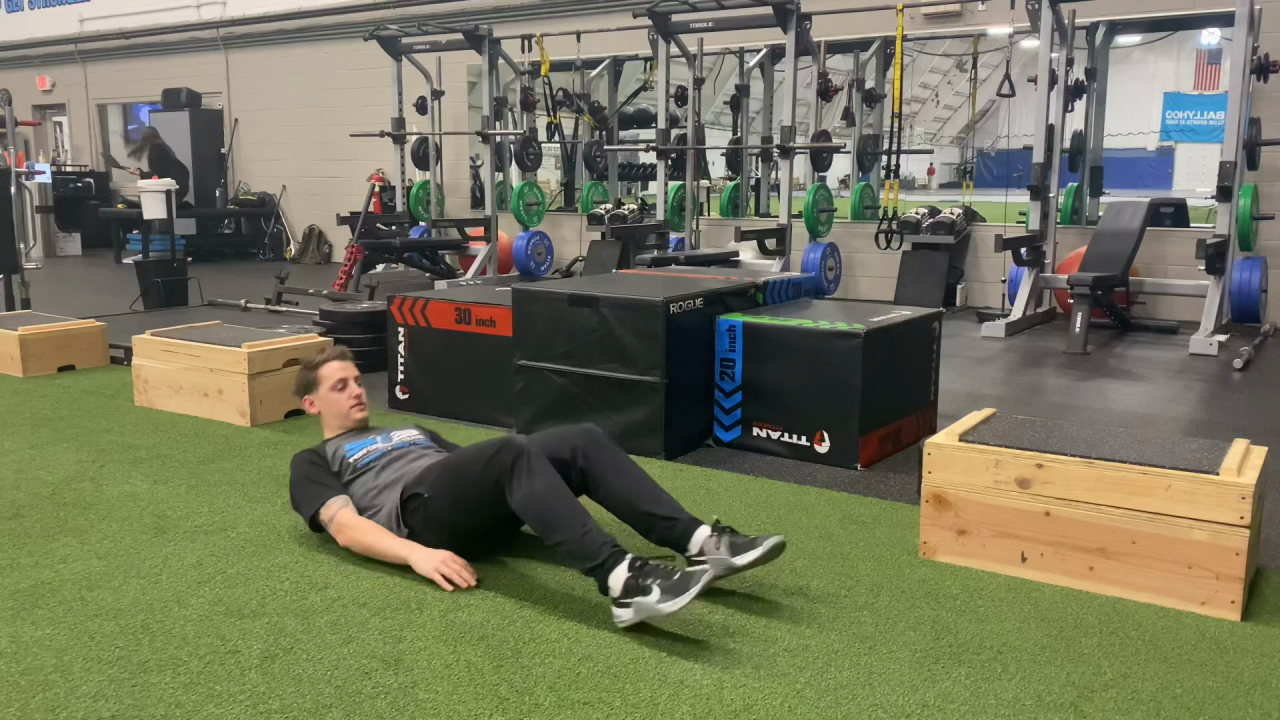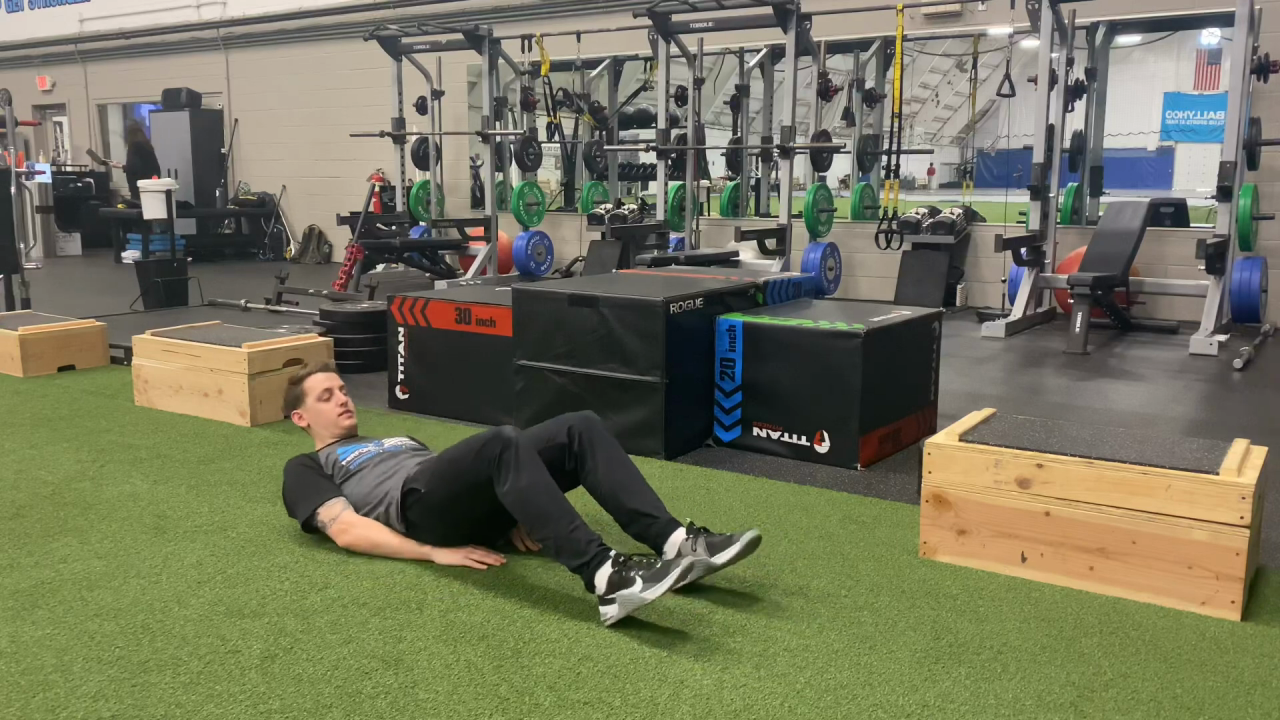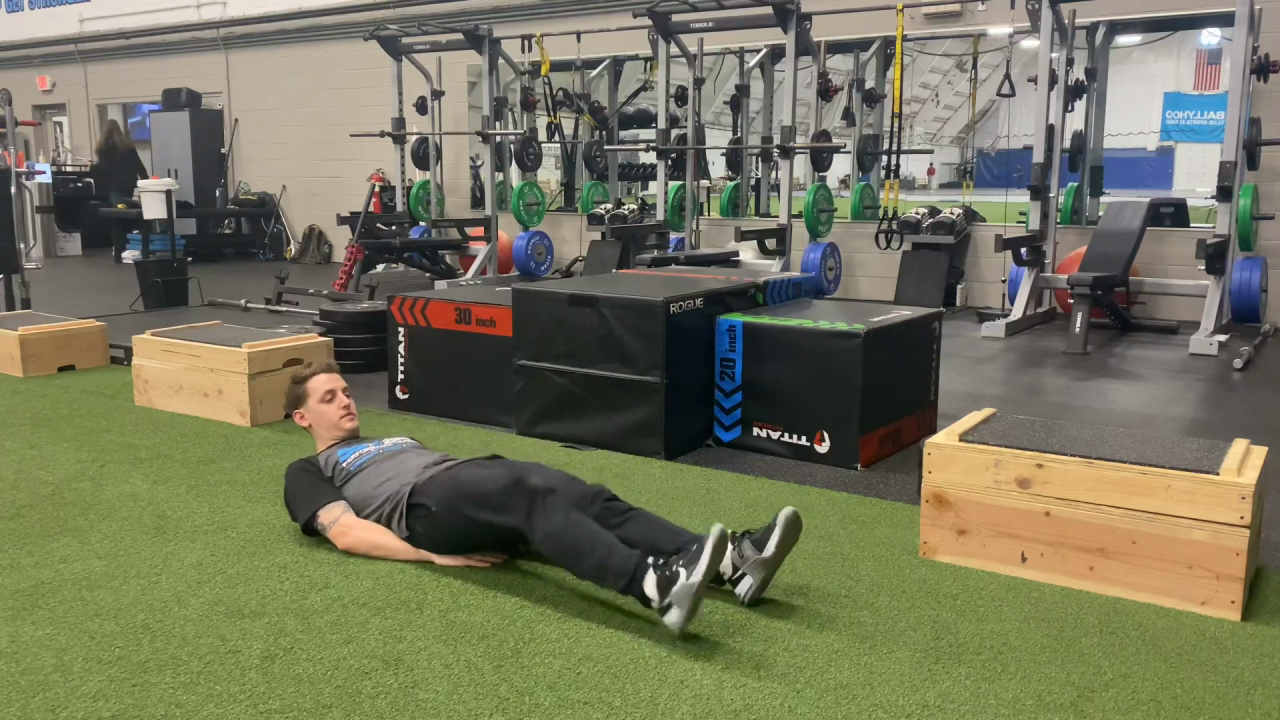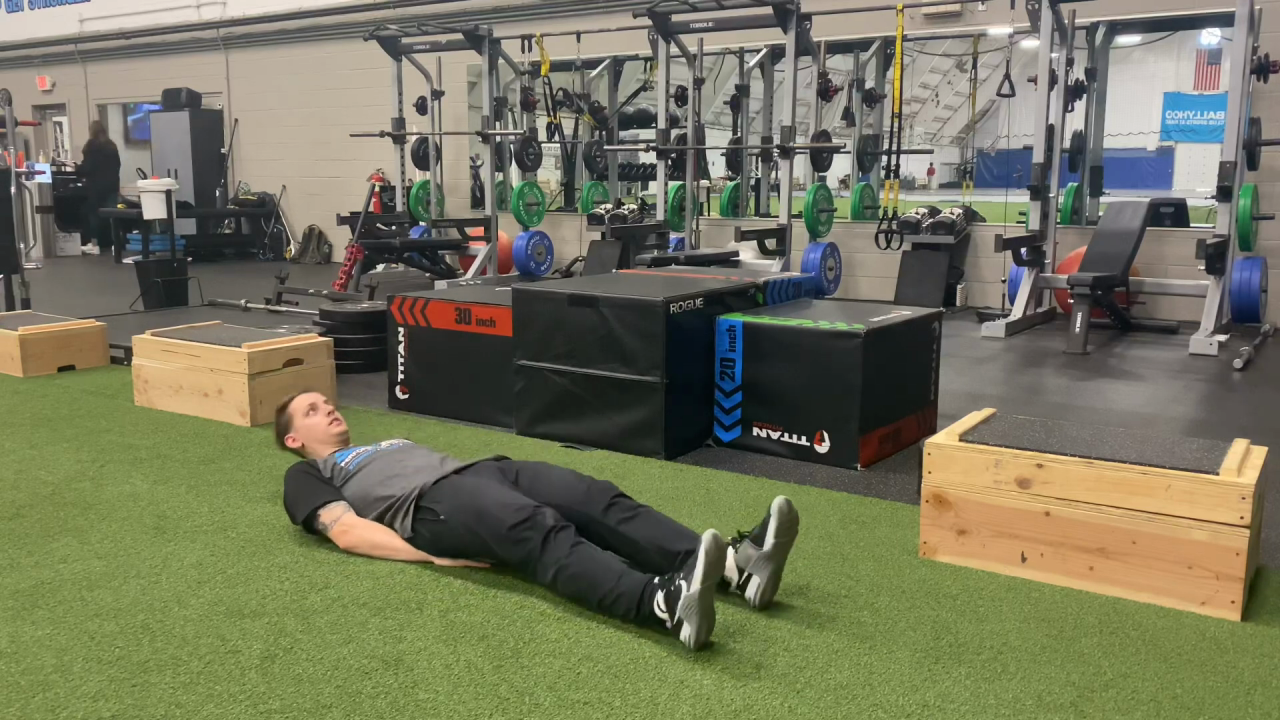
dt=0.5s
person 1, frame 1
left shoulder: (412, 429)
right shoulder: (314, 462)
left elbow: (475, 459)
right elbow: (346, 526)
left wrist: (545, 498)
right wrist: (415, 553)
left hip: (484, 515)
right hip: (417, 511)
left knee: (584, 442)
right knee: (512, 450)
left ankle: (703, 546)
right ankle: (623, 583)
person 1, frame 2
left shoulder: (398, 440)
right shoulder: (306, 469)
right elbow: (347, 531)
left wrist: (510, 517)
right wrist: (435, 552)
left hip: (475, 506)
right hip: (418, 507)
left knee: (582, 426)
right knee: (503, 442)
left ankle: (675, 545)
right ankle: (606, 576)
person 1, frame 3
left shoulder: (398, 441)
right shoulder: (308, 473)
right elbow: (346, 534)
left wrist: (506, 525)
right wrist: (435, 554)
right hip: (423, 508)
left knee: (591, 500)
right knee: (533, 497)
left ankle: (731, 562)
right ankle: (661, 586)
person 1, frame 4
left shoulder: (389, 443)
right shoulder: (306, 478)
right elbow: (347, 532)
right wrist: (433, 555)
right hip: (431, 504)
left knee: (599, 502)
right knee: (544, 533)
left ankle: (734, 565)
right ankle: (666, 603)
